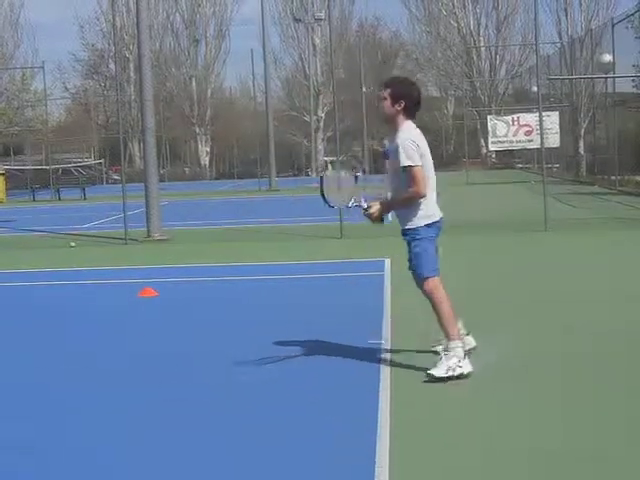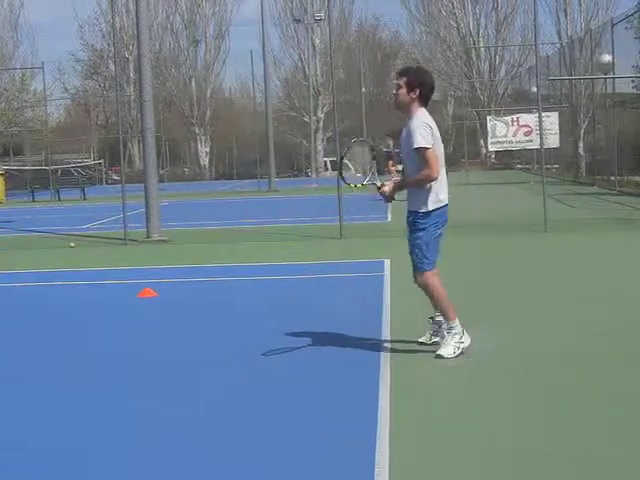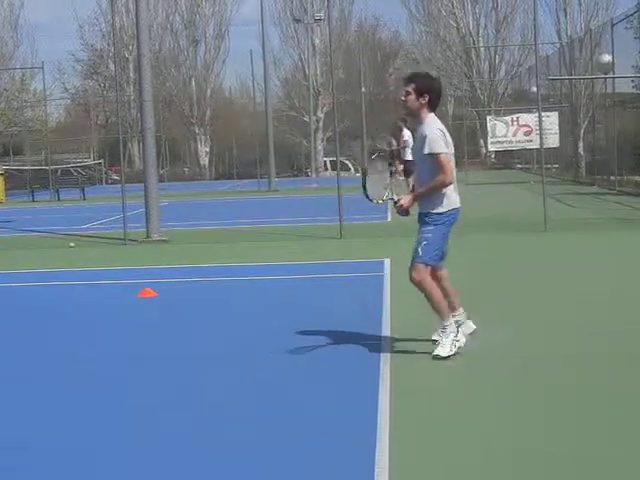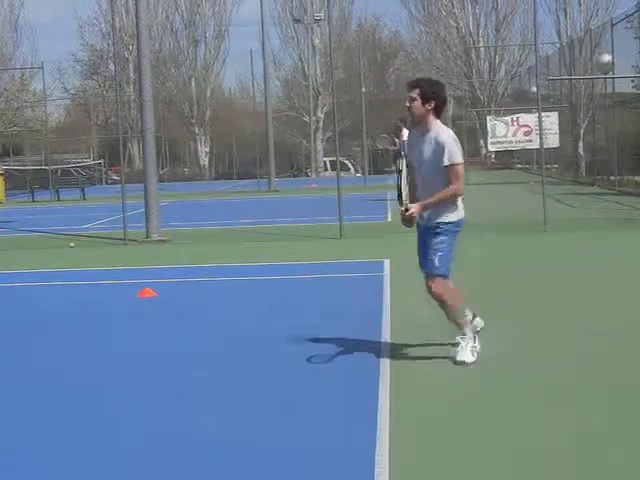
dt=0.3s
person 1, frame 1
left shoulder: (403, 139)
right shoulder: (409, 135)
left elbow: (418, 189)
left wrist: (384, 207)
right wrist: (385, 205)
left hip: (420, 224)
right hip: (421, 221)
left knee: (431, 284)
right knee: (427, 281)
left ankle: (456, 355)
right ankle: (459, 334)
person 1, frame 2
left shoulder: (420, 126)
right shoulder: (414, 123)
left elbow: (432, 172)
left wrist: (396, 186)
right wrist: (397, 184)
left hip: (429, 210)
right hip: (422, 209)
left knee: (425, 275)
right knee: (425, 270)
left ankle: (456, 332)
right ankle: (442, 323)
person 1, frame 3
left shoulder: (431, 130)
right shoulder: (422, 128)
left elbow: (447, 177)
left wrist: (414, 196)
right wrist: (412, 195)
left hip: (439, 212)
right hip: (432, 210)
left knee: (418, 273)
right knee: (434, 269)
left ankle: (451, 328)
right ankle: (459, 320)
person 1, frame 4
left shoulder: (445, 139)
right shoulder: (414, 135)
left elbow: (457, 187)
left wrist: (421, 206)
right wrist: (410, 208)
left hip: (445, 222)
right hip: (425, 221)
left knee: (436, 286)
right knee: (436, 278)
left ankle: (468, 337)
right ankle: (470, 318)
